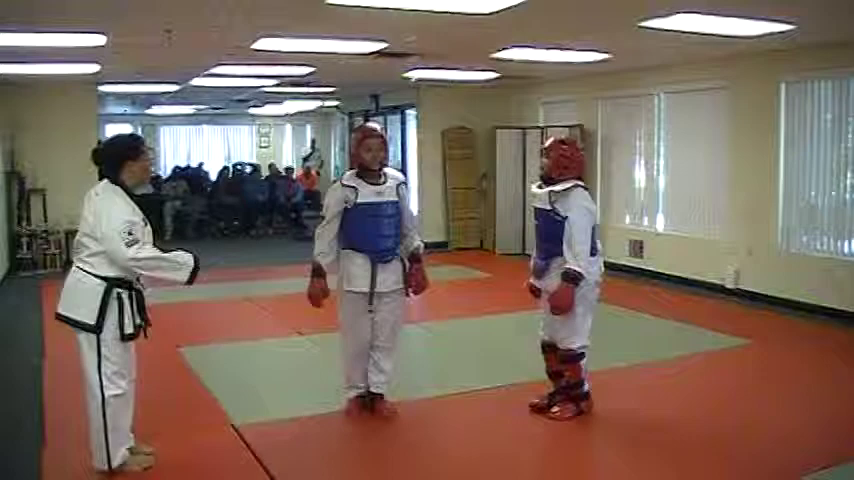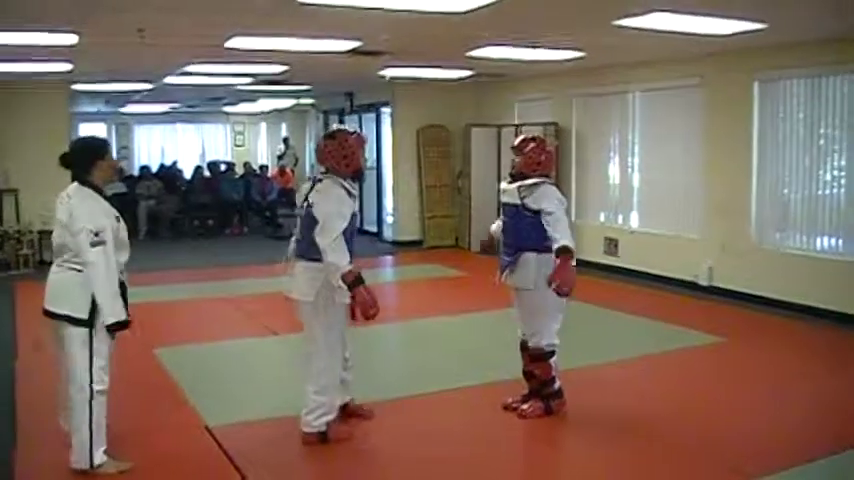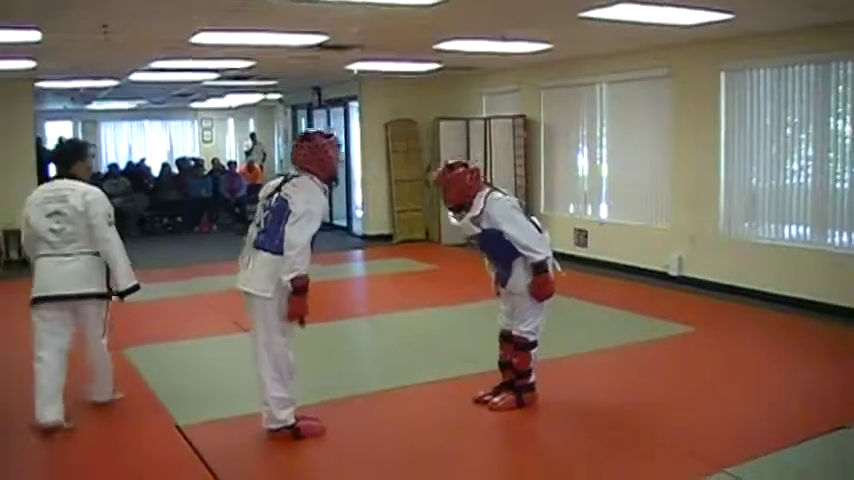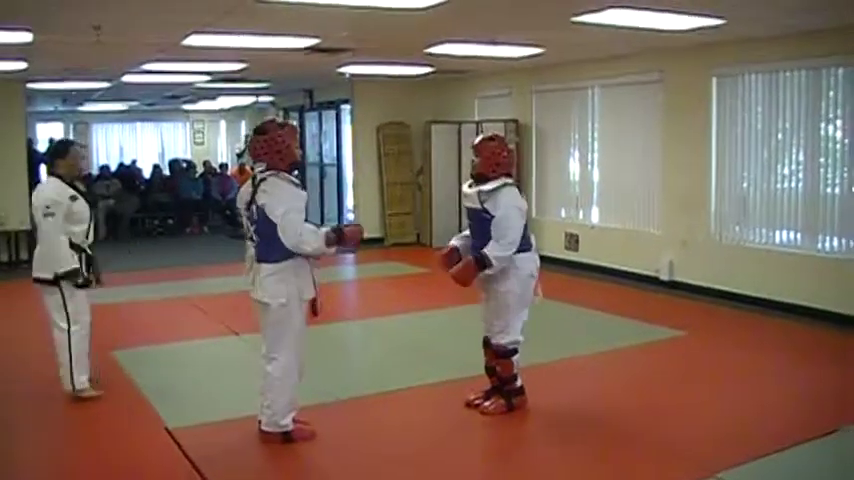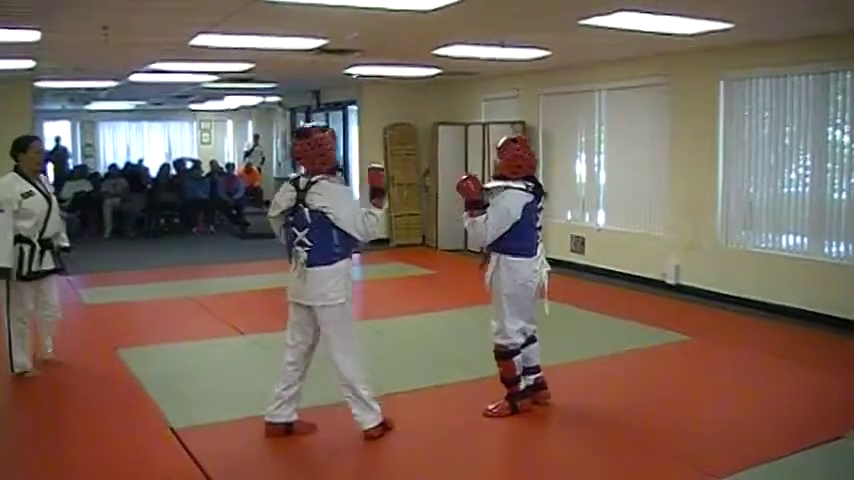
dt=0.7s
person 1, frame 1
left shoulder: (398, 183)
right shoulder: (343, 190)
left elbow: (409, 227)
right elbow: (326, 234)
left wrist: (416, 263)
right wrist: (318, 275)
left hip: (391, 271)
right hip: (358, 272)
left knee: (386, 337)
right knee: (356, 337)
left ankle: (377, 392)
right ankle: (356, 392)
person 1, frame 2
left shoulder: (321, 187)
right shoulder: (336, 194)
right elbow: (332, 247)
right wrist: (358, 287)
left hip: (317, 276)
right hip: (321, 282)
left knee: (337, 345)
right knee: (324, 353)
left ankle: (341, 401)
right ankle: (316, 425)
person 1, frame 3
left shoulder: (282, 184)
right shoulder: (312, 193)
right elbow: (296, 245)
left wrist: (272, 275)
right wrist: (300, 290)
left hip: (257, 270)
right hip: (273, 276)
left knee: (272, 346)
right knee: (275, 348)
left ankle: (281, 413)
right ankle: (282, 421)
person 1, frame 4
left shoulder: (255, 184)
right shoulder: (283, 189)
right elbow: (296, 237)
right wrist: (338, 236)
left hip: (266, 274)
right hip: (283, 277)
left knee: (276, 350)
right knee: (285, 352)
left ankle: (273, 416)
right ankle: (277, 425)
person 1, frame 5
left shoulder: (289, 189)
right shoulder: (333, 190)
left elbow: (281, 231)
right elbow: (365, 229)
right wrist: (377, 194)
left hip: (301, 277)
right hip: (330, 279)
left knee: (297, 350)
right knee: (346, 353)
left ankle: (280, 417)
right ankle: (370, 419)
person 2, frame 1
left shoulder: (107, 194)
right shoulder: (114, 206)
right elbow: (135, 256)
right wrist: (187, 263)
left hip: (105, 296)
right hip: (101, 302)
left knee: (122, 374)
right knee: (109, 379)
left ankle: (122, 441)
right ankle: (112, 457)
person 2, frame 2
left shoulder: (73, 195)
right shoulder: (90, 205)
right elbow: (99, 263)
right wrist: (114, 313)
left hip: (68, 291)
right hip: (85, 298)
left knee: (76, 369)
right knee: (90, 375)
left ankle: (77, 428)
right ankle: (89, 457)
person 2, frame 3
left shoulder: (36, 197)
right shoulder: (91, 195)
left elbow: (29, 243)
right elbow: (108, 241)
right wrist: (124, 281)
left hip: (48, 277)
right hip: (86, 275)
left knee: (48, 346)
right knee: (95, 339)
left ankle: (48, 413)
right ankle: (101, 393)
person 2, frame 4
left shoulder: (69, 189)
right shoulder: (51, 191)
right elbow: (52, 234)
left wrist: (83, 263)
right wrist: (68, 267)
left hip: (70, 262)
right hip: (59, 266)
left knee: (78, 320)
right knee: (70, 323)
left ankle: (74, 373)
right ankle: (77, 384)
person 2, frame 5
left shoulder: (43, 181)
left elbow: (54, 216)
left wrist: (61, 242)
left hip: (43, 254)
right hip: (20, 258)
left knee: (50, 308)
right knee: (20, 312)
left ankle: (44, 352)
right ankle: (21, 364)
person 3, frame 1
left shoulder: (576, 199)
right shoulder: (547, 194)
left elbow: (578, 247)
left wrist: (569, 285)
right wrist: (534, 274)
left hip: (573, 280)
right hip: (550, 277)
left knee: (570, 340)
right knee: (549, 338)
left ankle: (579, 397)
right ankle: (560, 391)
person 3, frame 2
left shoulder: (545, 193)
right shoulder: (515, 190)
left elbow: (560, 230)
left wrist: (564, 261)
right wrist: (495, 232)
left hip: (541, 275)
right hip: (522, 274)
left knee: (541, 337)
right knee: (527, 336)
left ankle: (552, 396)
right ankle: (535, 391)
person 3, frame 3
left shoulder: (495, 205)
right shoulder: (469, 211)
left elbow: (529, 238)
left wrist: (541, 273)
right wrist: (498, 277)
left hip: (528, 270)
right hip: (510, 273)
left knee: (523, 330)
right knee: (508, 328)
left ankle: (525, 390)
right ankle: (507, 383)
person 3, frame 4
left shoulder: (506, 196)
right shoulder: (480, 191)
left elbow: (505, 244)
left wrist: (474, 266)
right wrist: (456, 248)
left hip: (512, 272)
right hip: (495, 272)
left knee: (504, 333)
right knee: (491, 332)
left ankle: (513, 393)
right ankle: (497, 387)
person 3, frame 5
left shoulder: (512, 196)
right shoulder: (527, 190)
left elbow: (485, 234)
right elbow: (499, 222)
left wrist: (473, 202)
right wrist: (481, 198)
left hip: (513, 270)
right hip: (528, 266)
left knee: (507, 333)
right knee: (523, 328)
left ankle: (518, 396)
right ankle: (536, 386)
